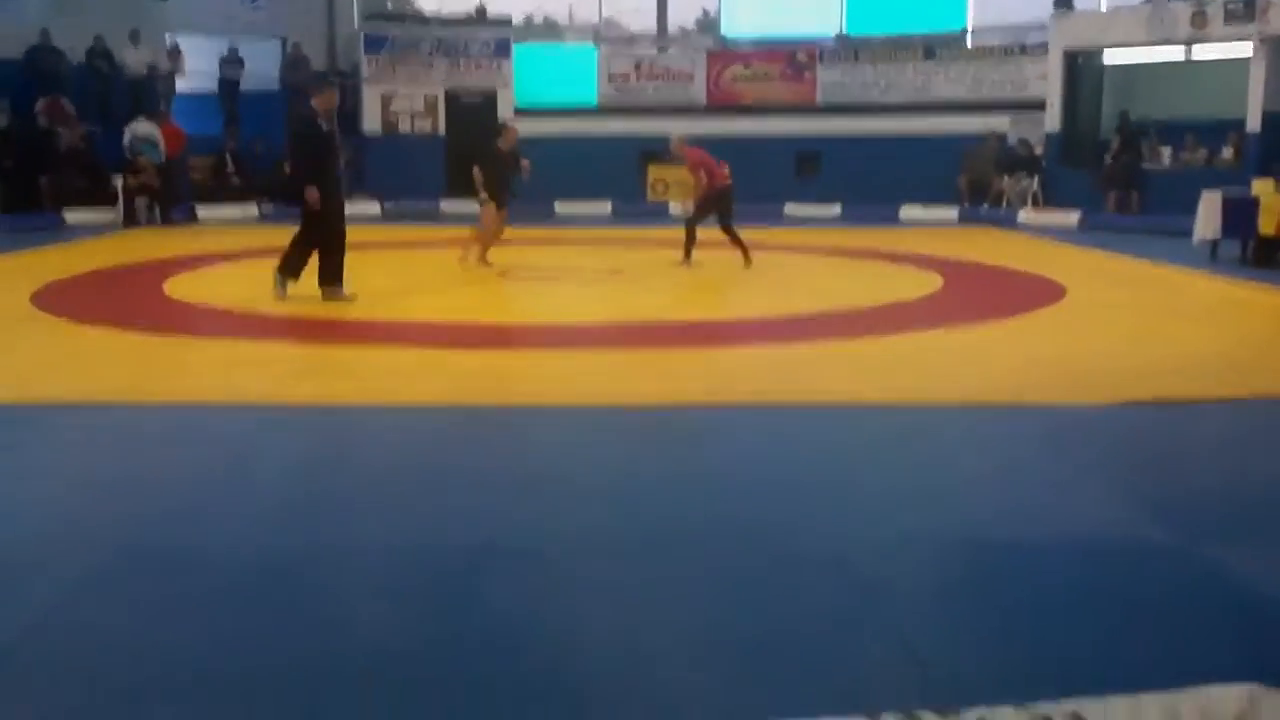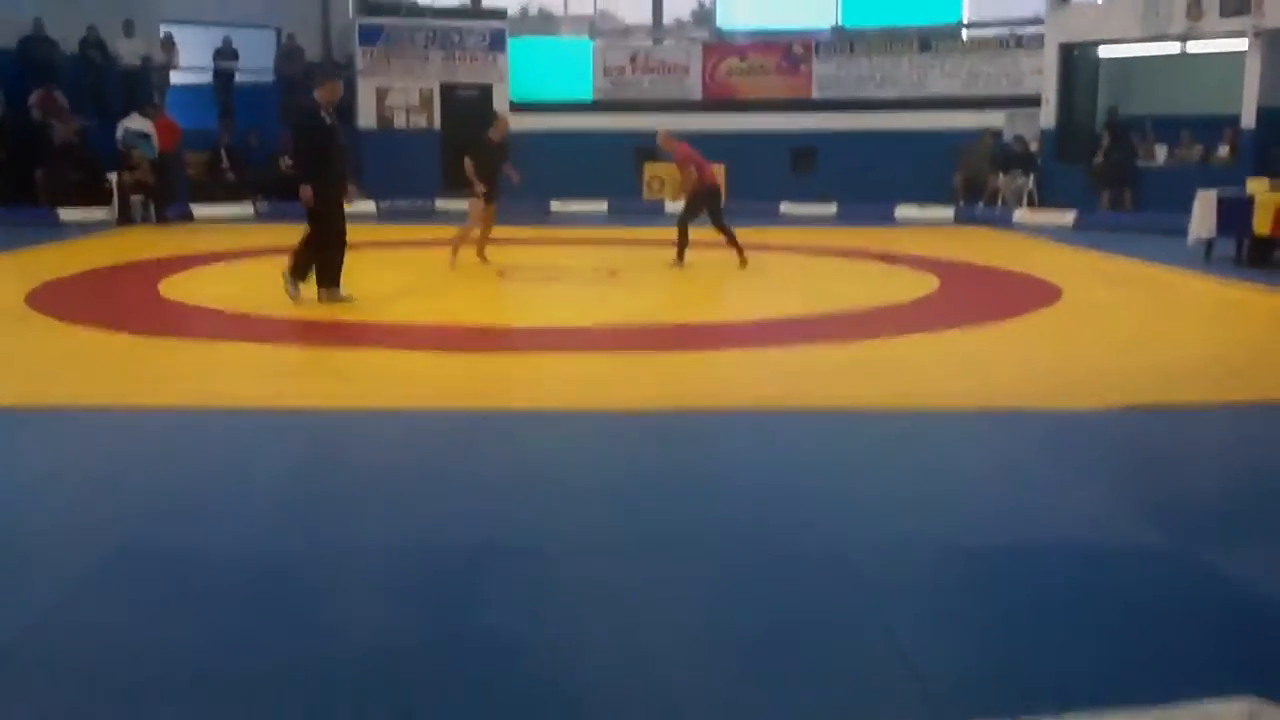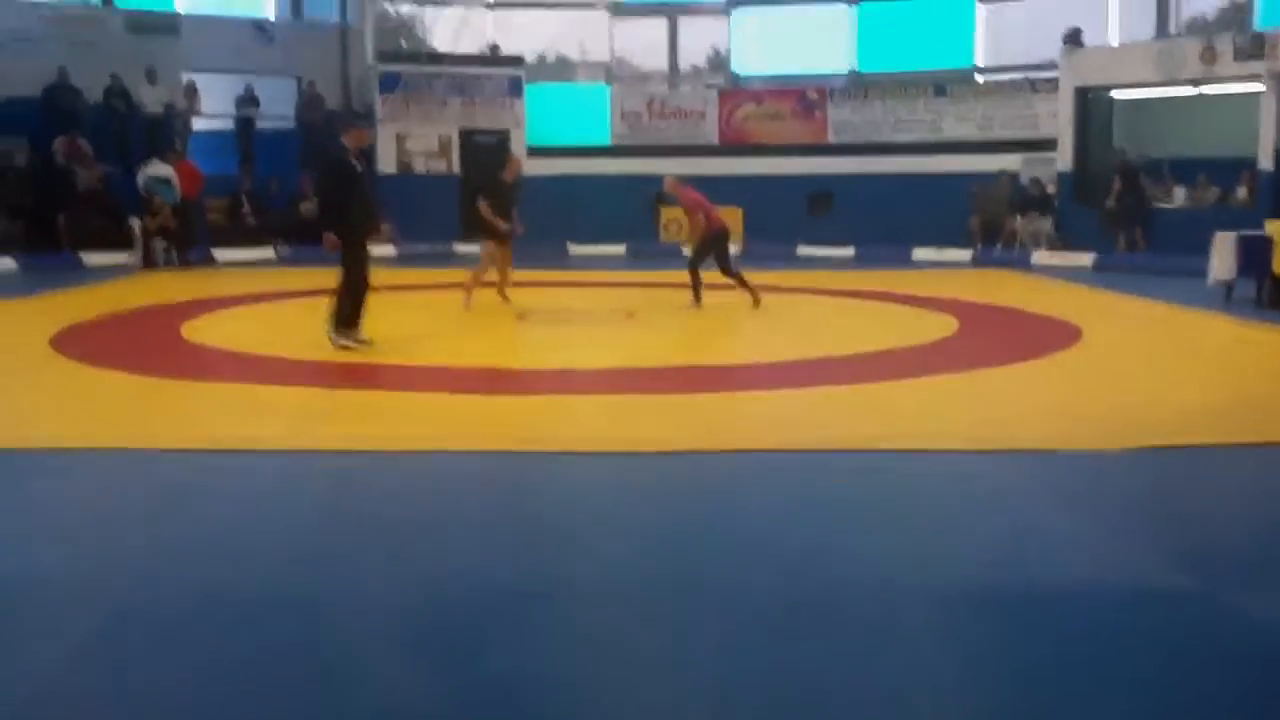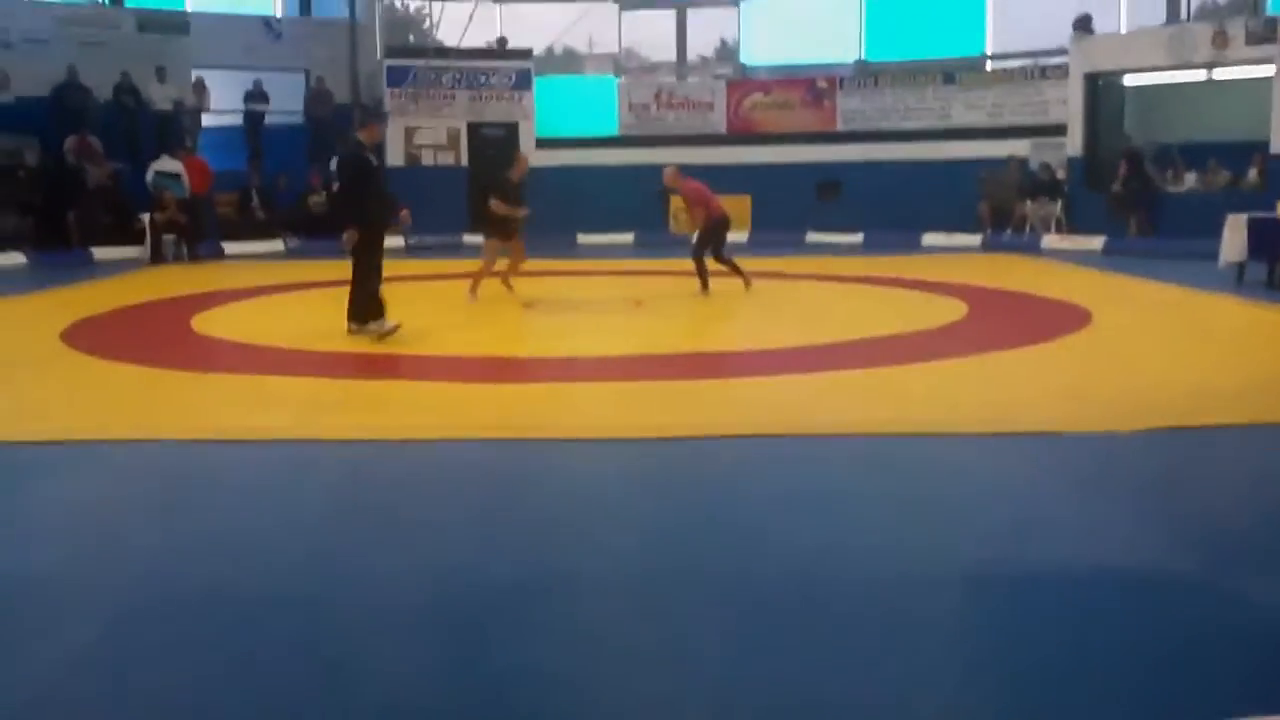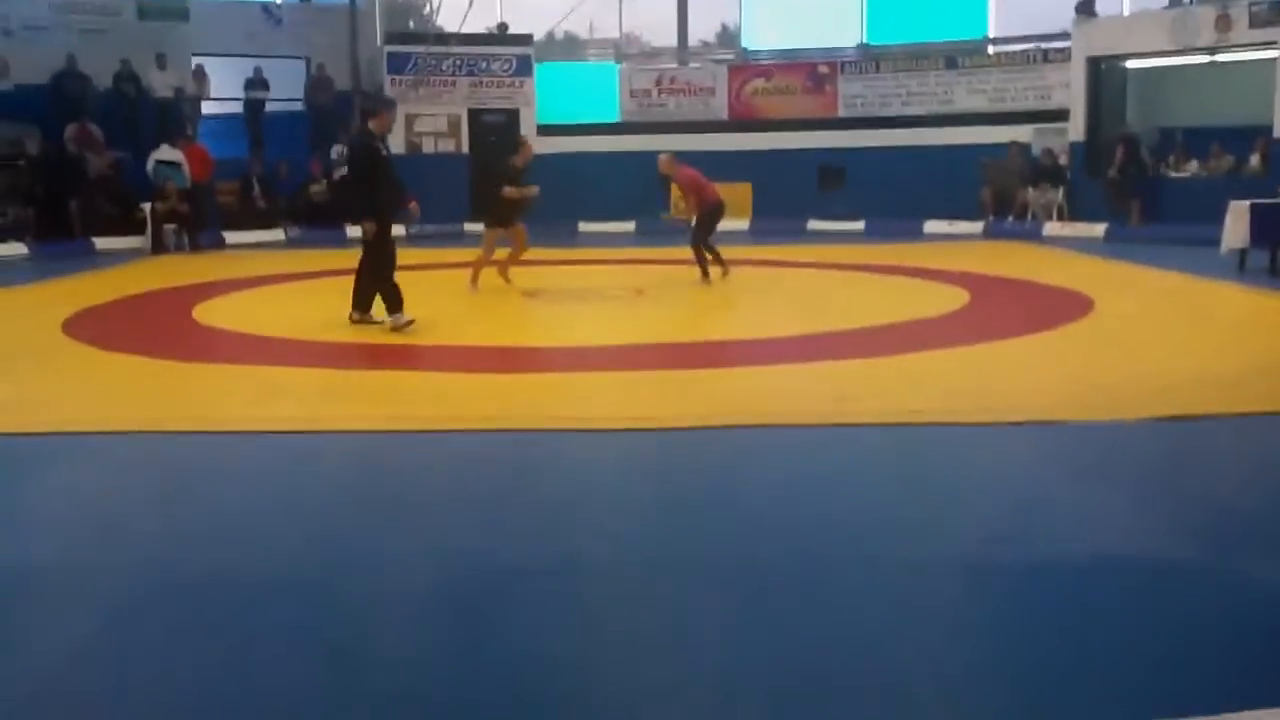
dt=0.1s
person 1, frame 1
left shoulder: (327, 120)
right shoulder: (306, 122)
right elbow: (299, 157)
left wrist: (336, 186)
right wrist: (308, 186)
left hip: (330, 190)
right hip: (313, 190)
left knee: (335, 238)
right knee: (311, 237)
left ankle: (332, 286)
right ankle: (284, 275)
person 1, frame 2
left shoulder: (330, 113)
right shoulder: (309, 114)
right elbow: (302, 152)
left wrist: (345, 182)
right wrist: (305, 183)
left hip: (333, 186)
right hip: (318, 186)
left knee: (336, 237)
right knee: (321, 234)
left ankle: (329, 286)
right ankle: (295, 274)
person 1, frame 3
left shoulder: (357, 158)
right shoulder: (336, 160)
right elbow: (326, 197)
left wrist: (377, 222)
right wrist: (329, 230)
left hip: (358, 230)
right hip: (345, 232)
left knee: (358, 280)
right knee: (354, 278)
left ankle: (348, 328)
right ankle: (341, 329)
person 1, frame 4
left shoulder: (370, 153)
right shoulder: (352, 155)
right elbow: (345, 194)
left wrist: (397, 209)
right wrist: (349, 226)
left hip: (373, 224)
right hip: (361, 226)
left knee: (366, 271)
right knee: (369, 271)
left ankle: (358, 321)
right ankle: (376, 321)
person 1, frame 5
left shoulder: (378, 142)
right shoulder: (362, 144)
right elbow: (358, 184)
left wrist: (406, 201)
right wrist: (365, 218)
left hip: (382, 213)
right hip: (373, 216)
left knee: (372, 262)
right knee: (383, 262)
left ankle: (360, 310)
right ankle: (395, 313)
